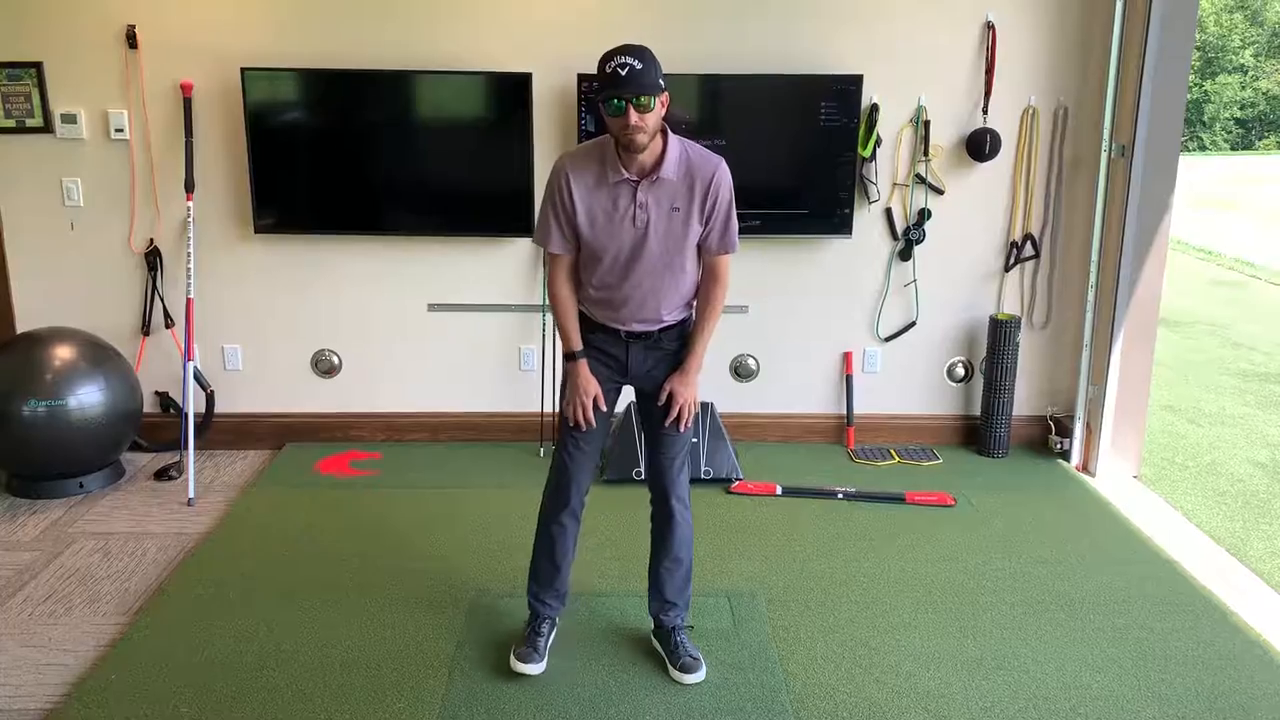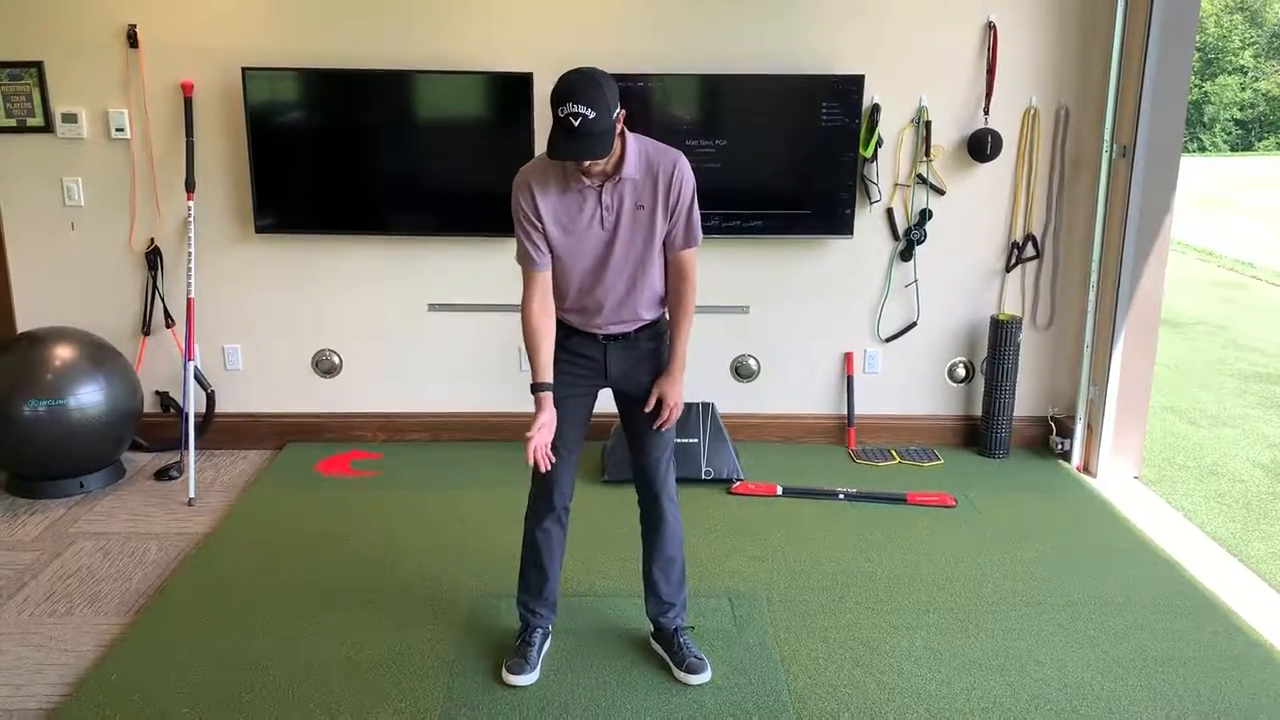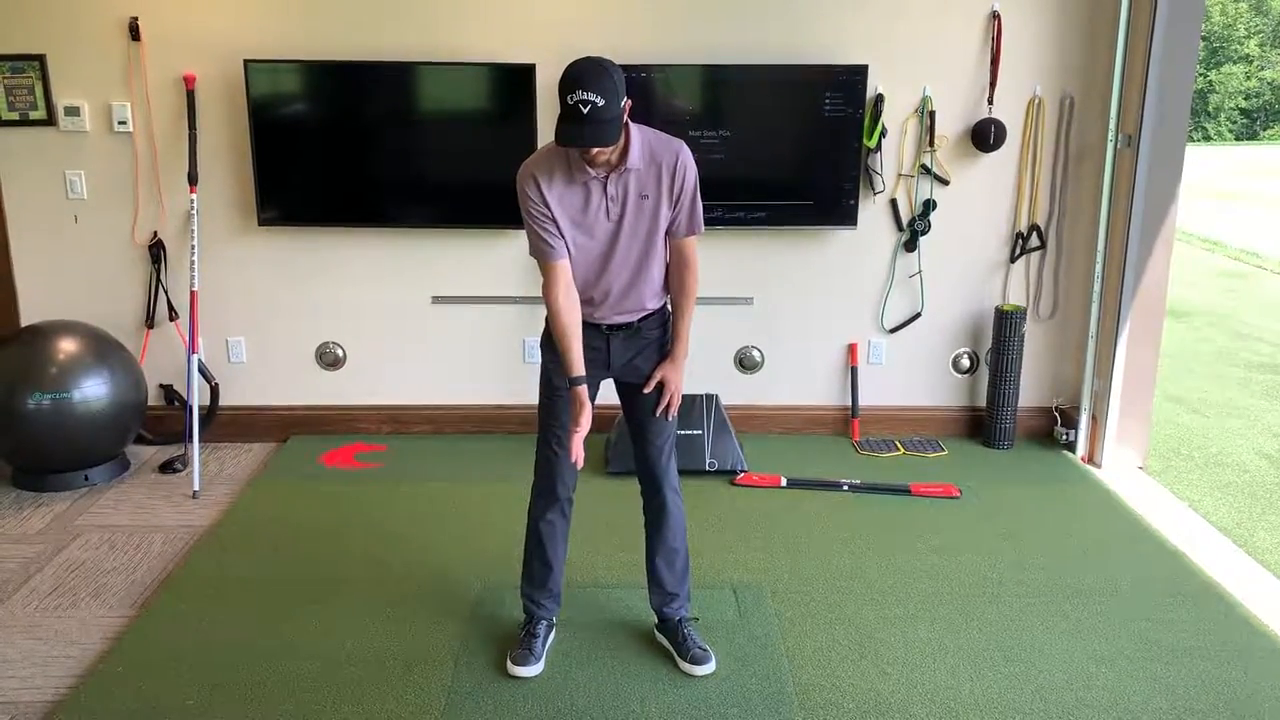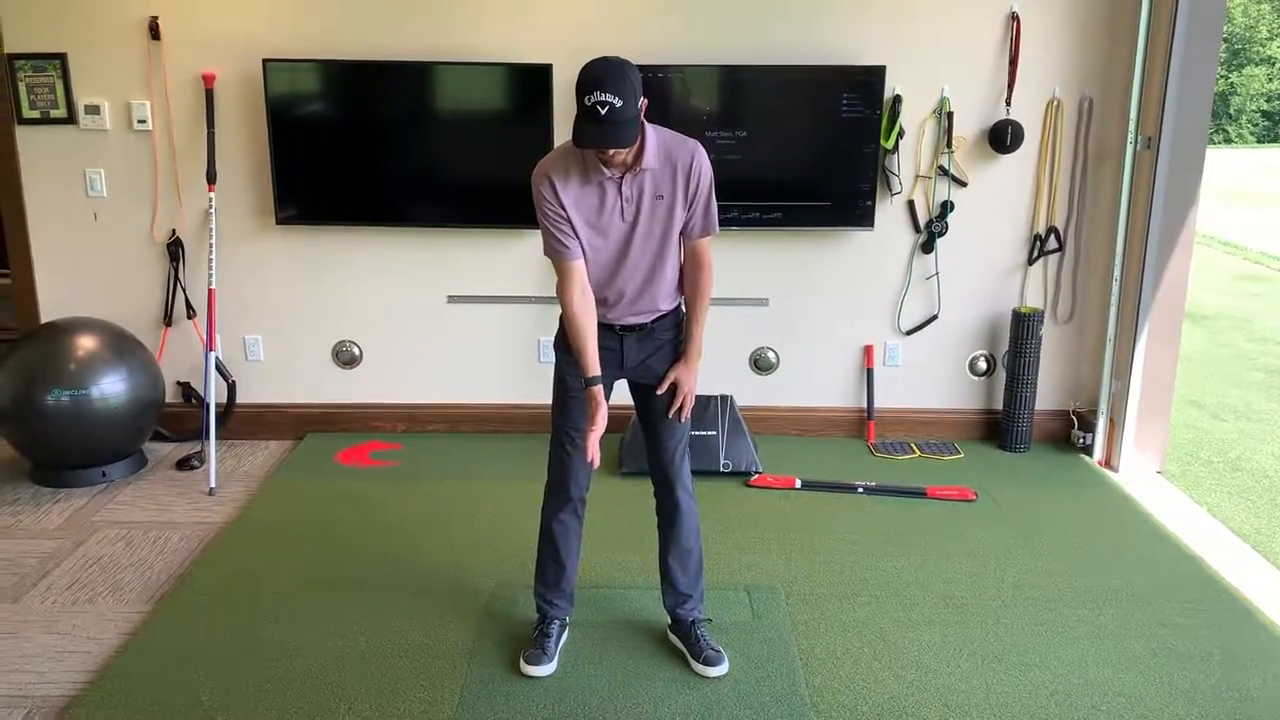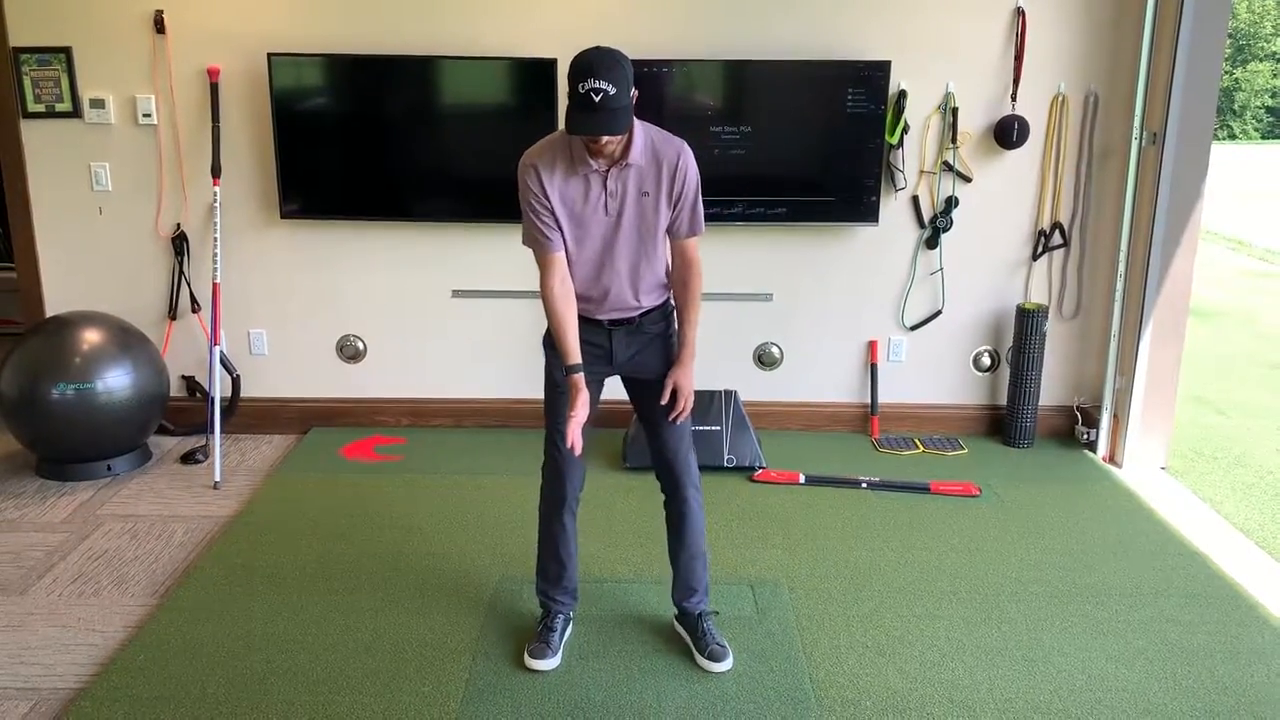
dt=1s
person 1, frame 1
left shoulder: (707, 173)
right shoulder: (571, 172)
left elbow: (716, 274)
right elbow: (560, 270)
left wrist: (691, 367)
right wrist: (576, 362)
left hip: (668, 345)
right hip: (597, 342)
left knee: (670, 493)
right knee: (566, 486)
left ankle: (670, 624)
right ankle: (542, 616)
person 1, frame 2
left shoulder: (669, 170)
right shoulder: (532, 184)
left elbow: (682, 273)
right elbow: (538, 291)
left wrist: (676, 369)
right wrist: (543, 395)
left hip: (644, 344)
right hip: (570, 346)
left knee: (659, 491)
right knee: (549, 493)
left ankle: (668, 625)
right ankle: (534, 626)
person 1, frame 3
left shoulder: (672, 159)
right shoulder: (538, 176)
left elbow: (683, 259)
right elbow: (559, 283)
left wrist: (678, 355)
right wrist: (578, 387)
left hip: (647, 333)
right hip: (572, 335)
left knee: (661, 481)
right knee: (552, 484)
left ankle: (672, 616)
right ankle: (539, 617)
person 1, frame 4
left shoulder: (687, 160)
right shoulder: (553, 176)
left elbow: (698, 259)
right elbow: (574, 282)
left wrist: (692, 356)
right wrist: (593, 387)
left hip: (661, 334)
right hip: (586, 336)
left knee: (675, 483)
right knee: (566, 485)
left ankle: (686, 617)
right ankle: (552, 618)
person 1, frame 5
left shoulder: (673, 157)
right shoulder: (539, 167)
left elbow: (686, 259)
right elbow: (554, 275)
left wrist: (687, 358)
right wrist: (576, 378)
left hip: (651, 329)
right hip: (578, 331)
left knee: (681, 476)
right knee: (561, 481)
left ankle: (693, 610)
right ankle: (556, 612)
